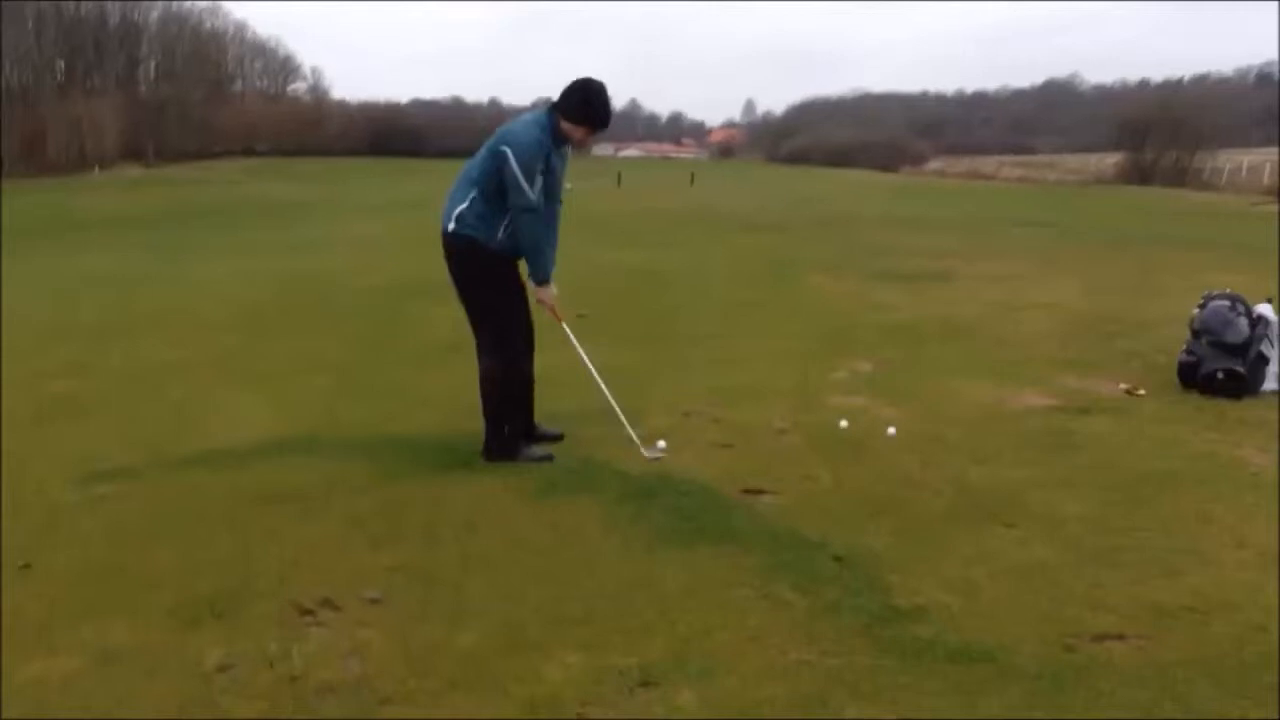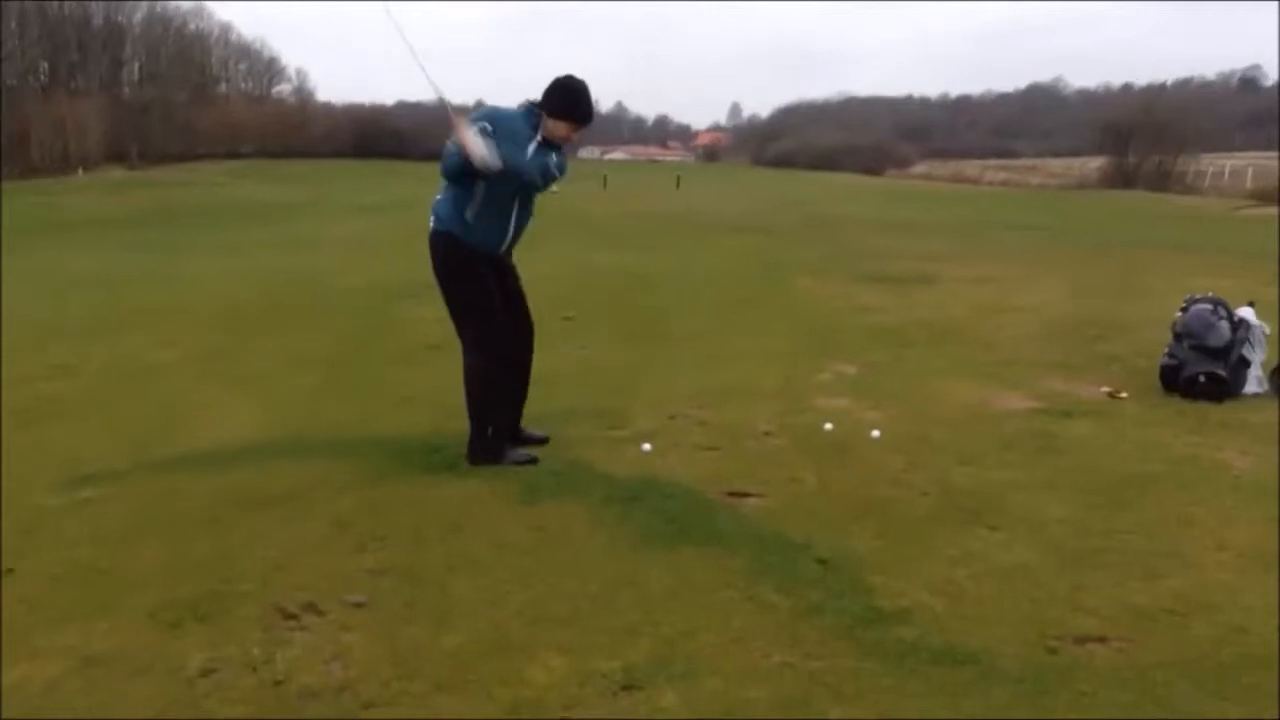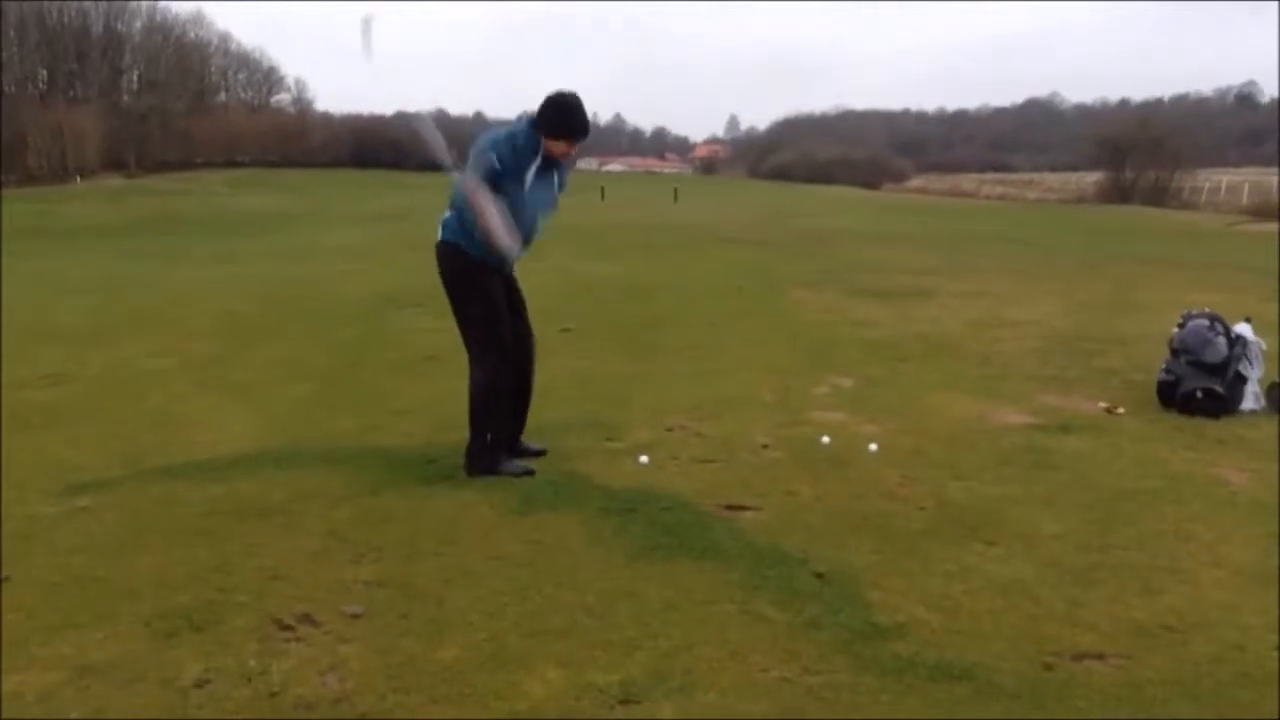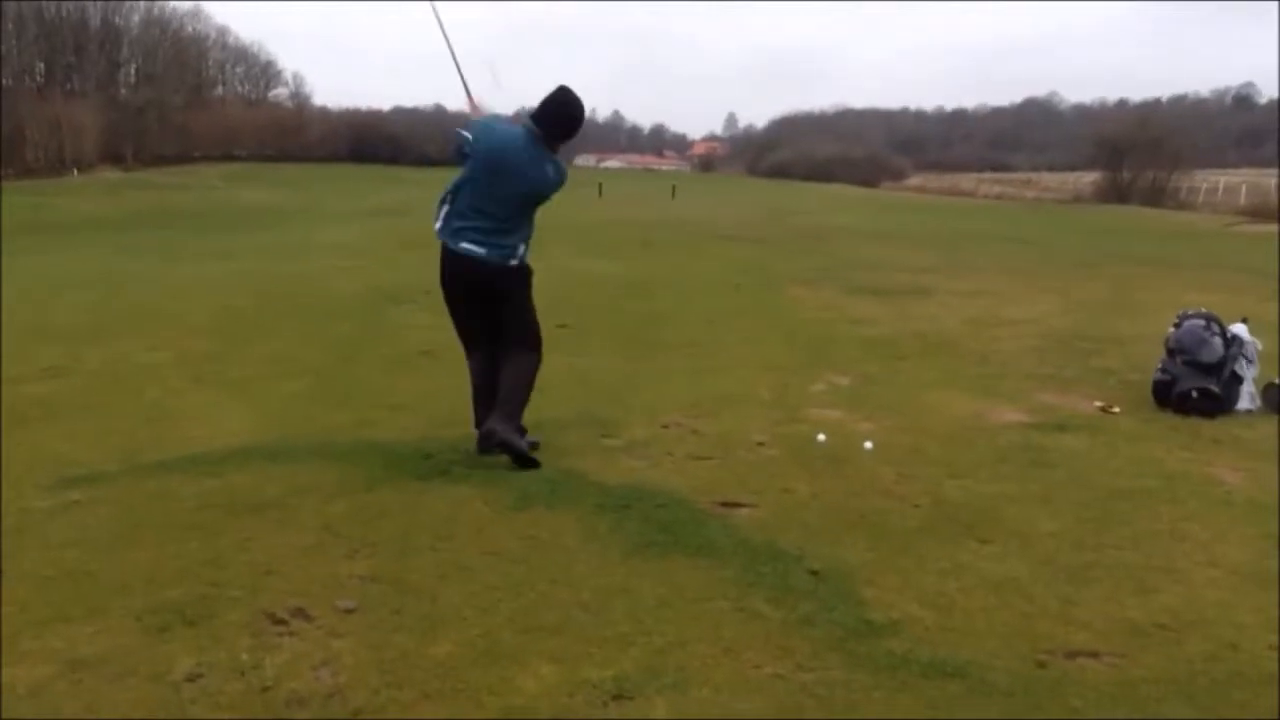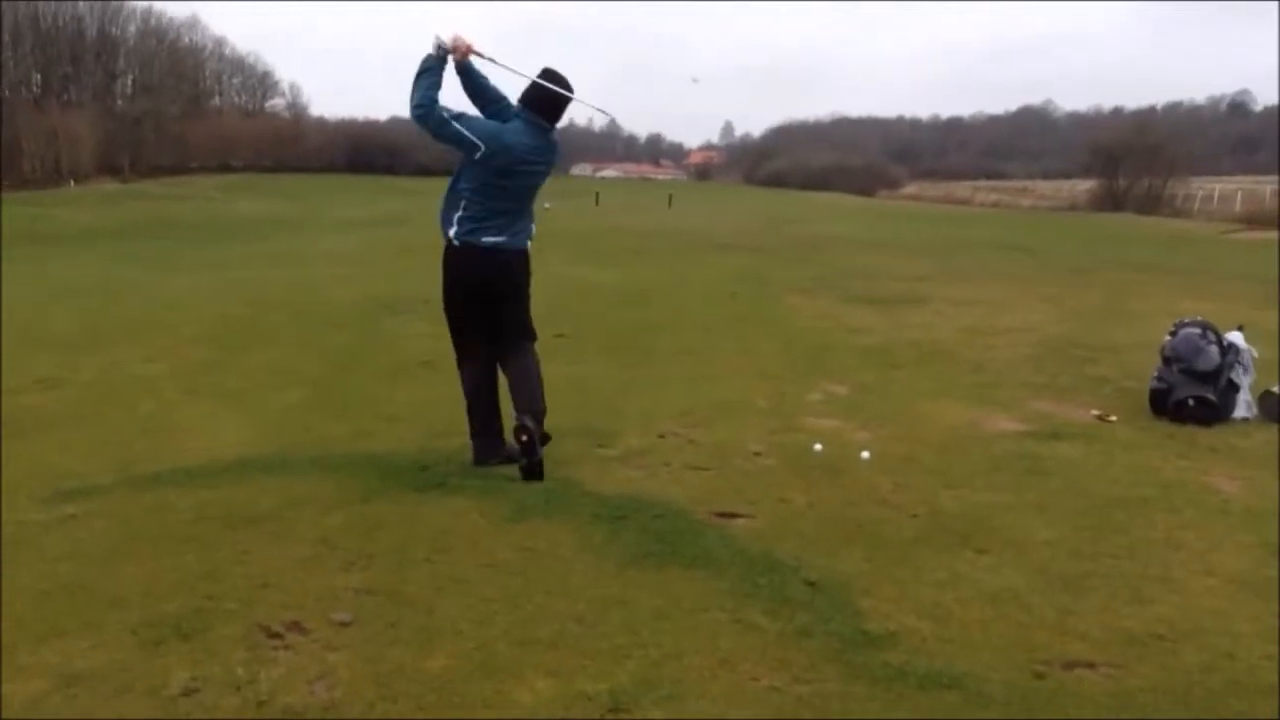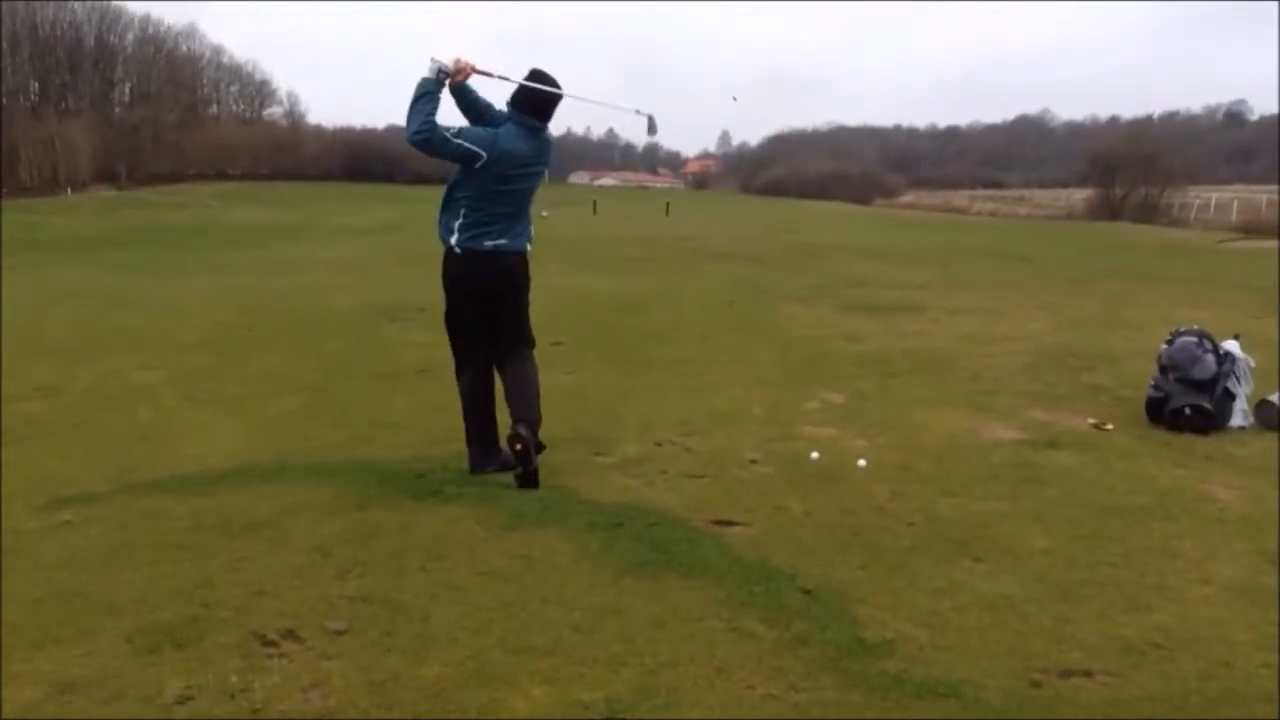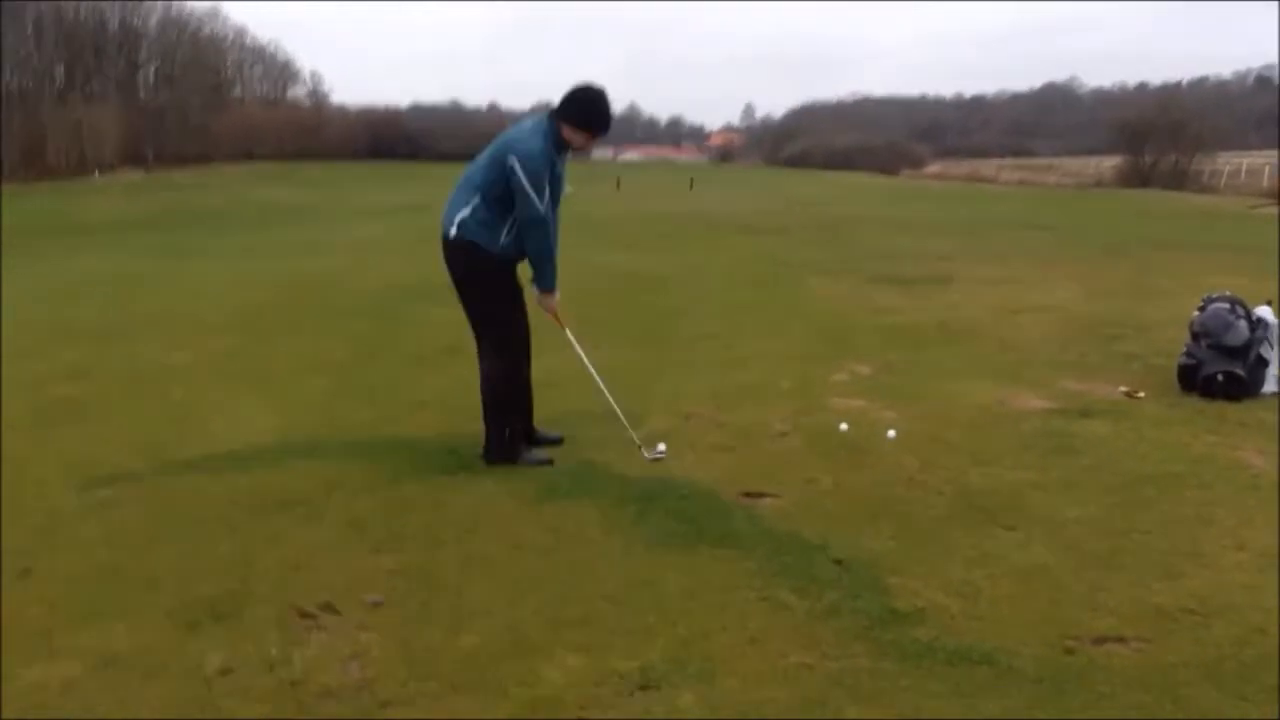
dt=0.3s
person 1, frame 1
left shoulder: (552, 144)
right shoulder: (526, 141)
left elbow: (548, 210)
right elbow: (527, 212)
left wrist: (542, 272)
right wrist: (542, 278)
left hip: (493, 244)
right hip: (471, 241)
left knee: (518, 336)
right knee: (501, 341)
left ankle: (520, 424)
right ankle: (502, 441)
person 1, frame 2
left shoulder: (554, 157)
right shoulder: (493, 121)
left elbow: (528, 171)
right elbow: (452, 169)
left wrist: (492, 157)
right wrist: (467, 149)
left hip: (494, 252)
right hip: (456, 242)
left knee: (519, 336)
right knee: (486, 342)
left ankle: (507, 427)
right ankle: (487, 444)
person 1, frame 3
left shoulder: (554, 169)
right shoulder: (498, 144)
left elbow: (536, 203)
right elbow: (468, 195)
left wrist: (512, 223)
left hip: (495, 261)
right hip: (463, 254)
left knee: (519, 348)
right knee: (493, 352)
left ankle: (506, 438)
right ankle: (485, 453)
person 1, frame 4
left shoulder: (493, 134)
right shoulder: (552, 174)
left elbow: (473, 132)
left wrist: (479, 115)
left hip: (455, 255)
right hip: (504, 266)
left knee: (480, 345)
right knee: (522, 348)
left ankle: (490, 426)
right ankle: (503, 423)
person 1, frame 5
left shoulder: (493, 138)
right shoulder: (548, 149)
left elbow: (424, 112)
right elbow: (502, 108)
left wrist: (439, 57)
right wrist: (465, 64)
left hip: (465, 256)
right hip: (512, 258)
left knee: (474, 353)
right knee: (518, 345)
left ankle: (487, 443)
right ankle: (530, 418)
person 1, frame 6
left shoulder: (492, 145)
right shoulder: (540, 144)
left elbow: (420, 133)
right elbow: (494, 121)
left wrist: (435, 79)
right wrist: (459, 85)
left hip: (468, 261)
right hip: (512, 261)
left knee: (473, 359)
right knee: (516, 350)
left ankle: (485, 451)
right ankle: (525, 429)
person 1, frame 7
left shoulder: (547, 142)
right shoulder: (531, 149)
left elbow: (542, 215)
right elbow: (535, 220)
left wrist: (544, 278)
right wrist: (546, 284)
left hip: (489, 244)
right hip: (473, 245)
left knee: (511, 339)
right knee: (501, 342)
left ankle: (519, 431)
right ankle: (503, 443)
